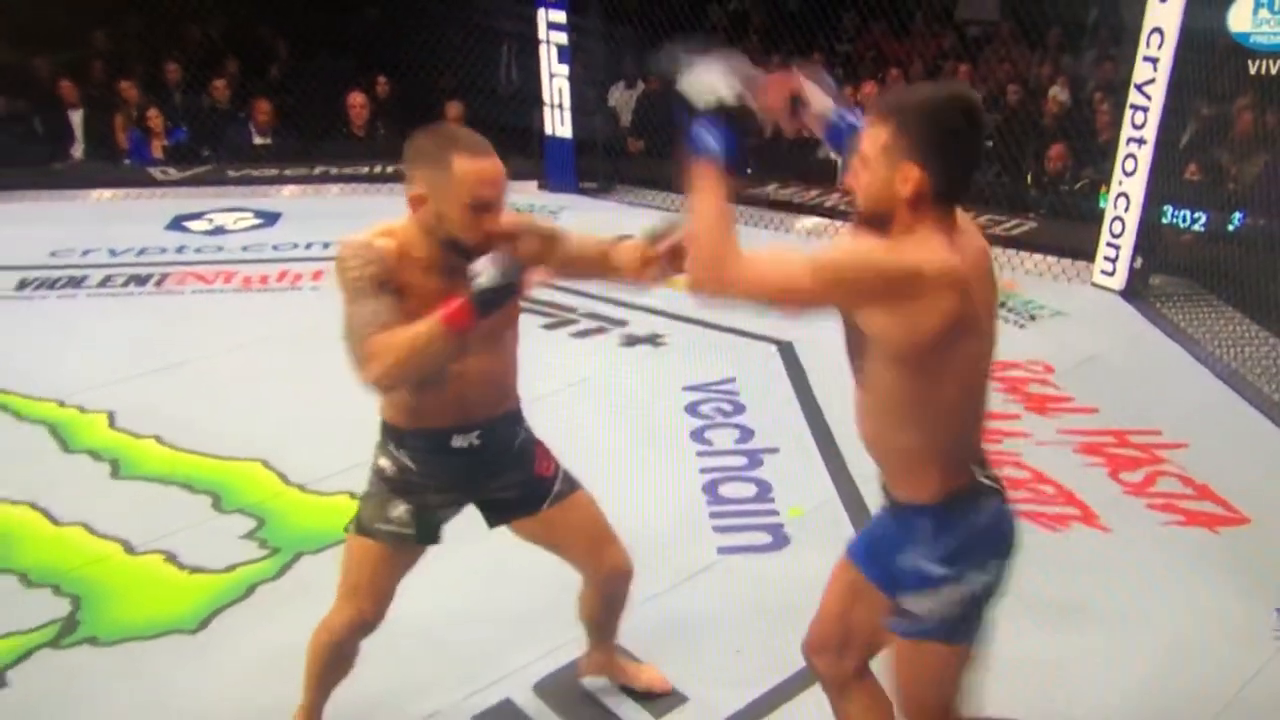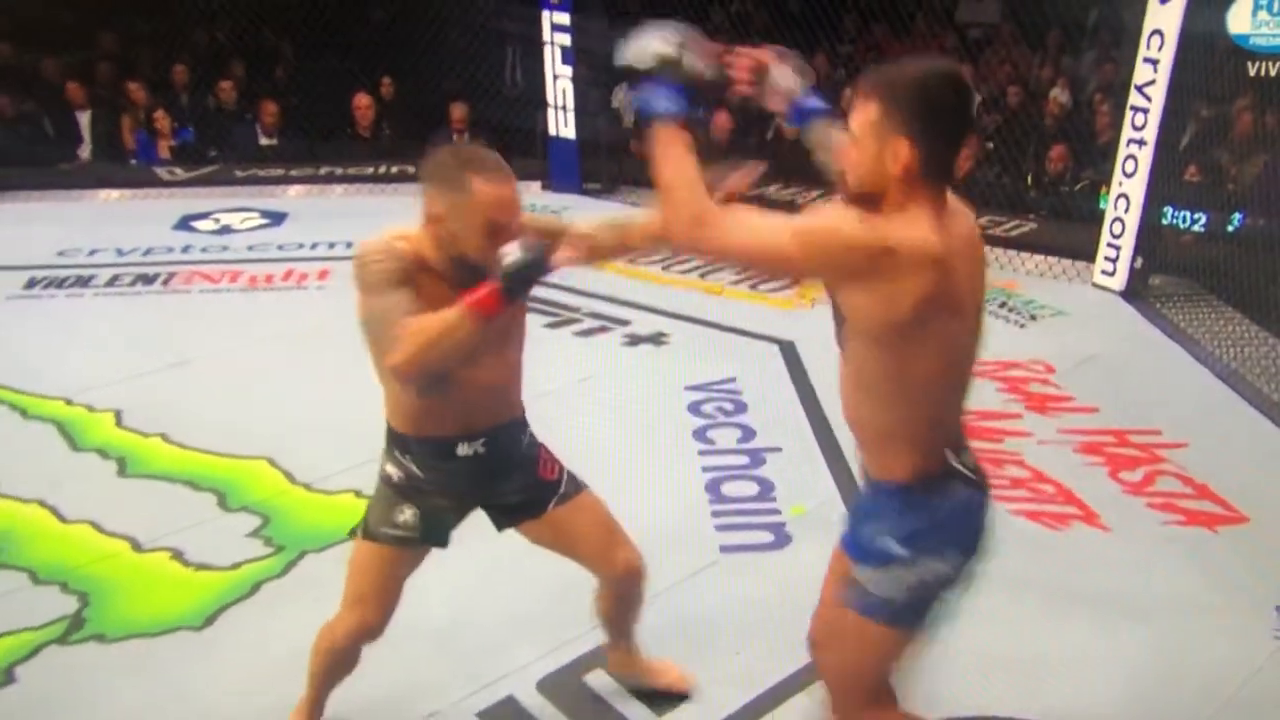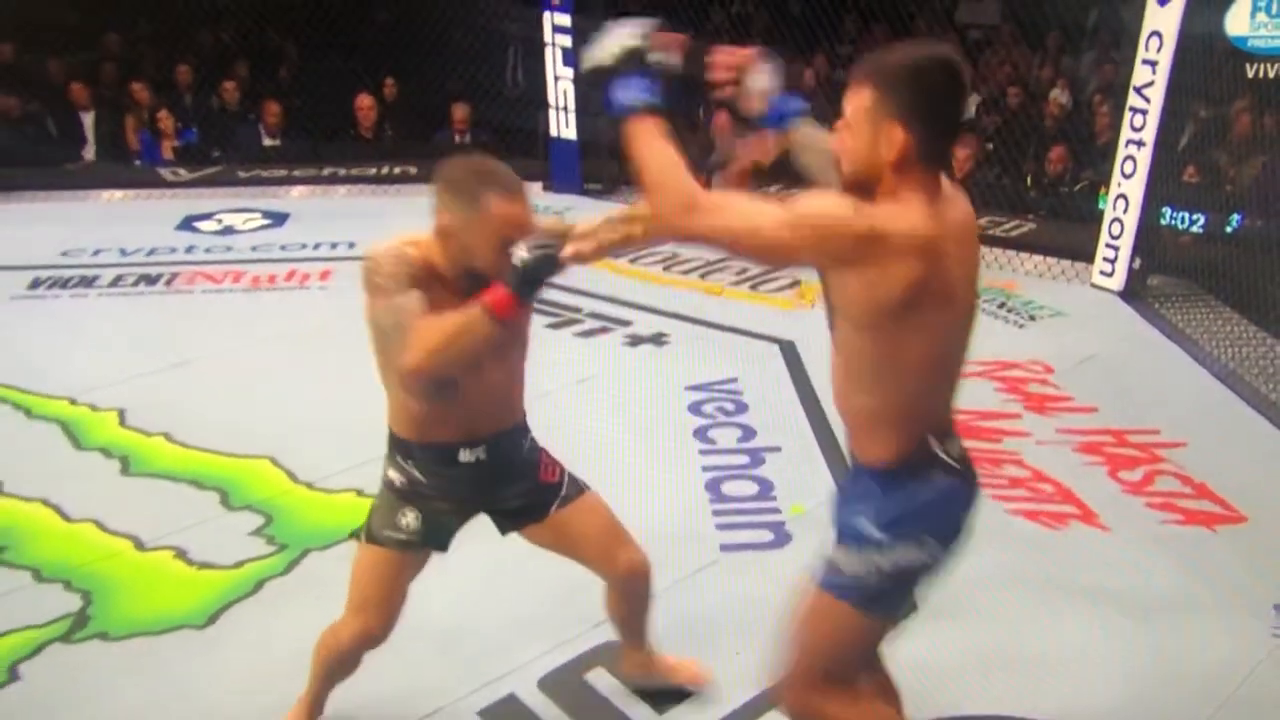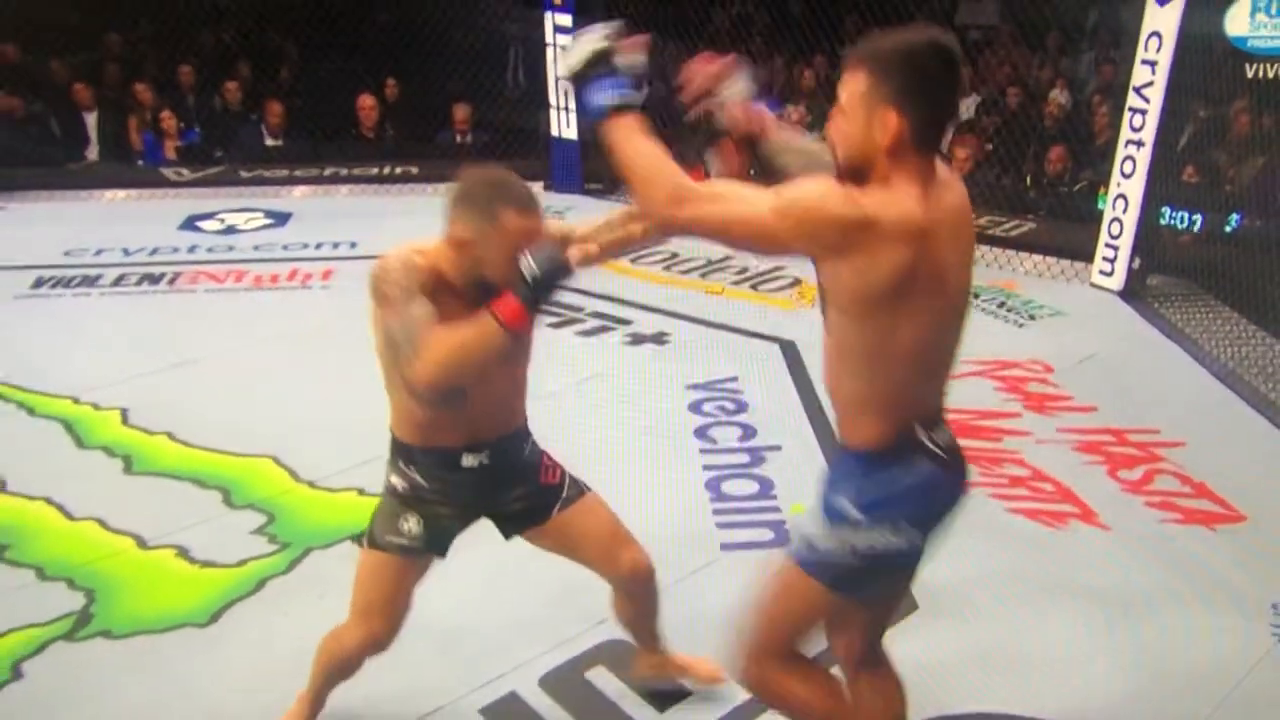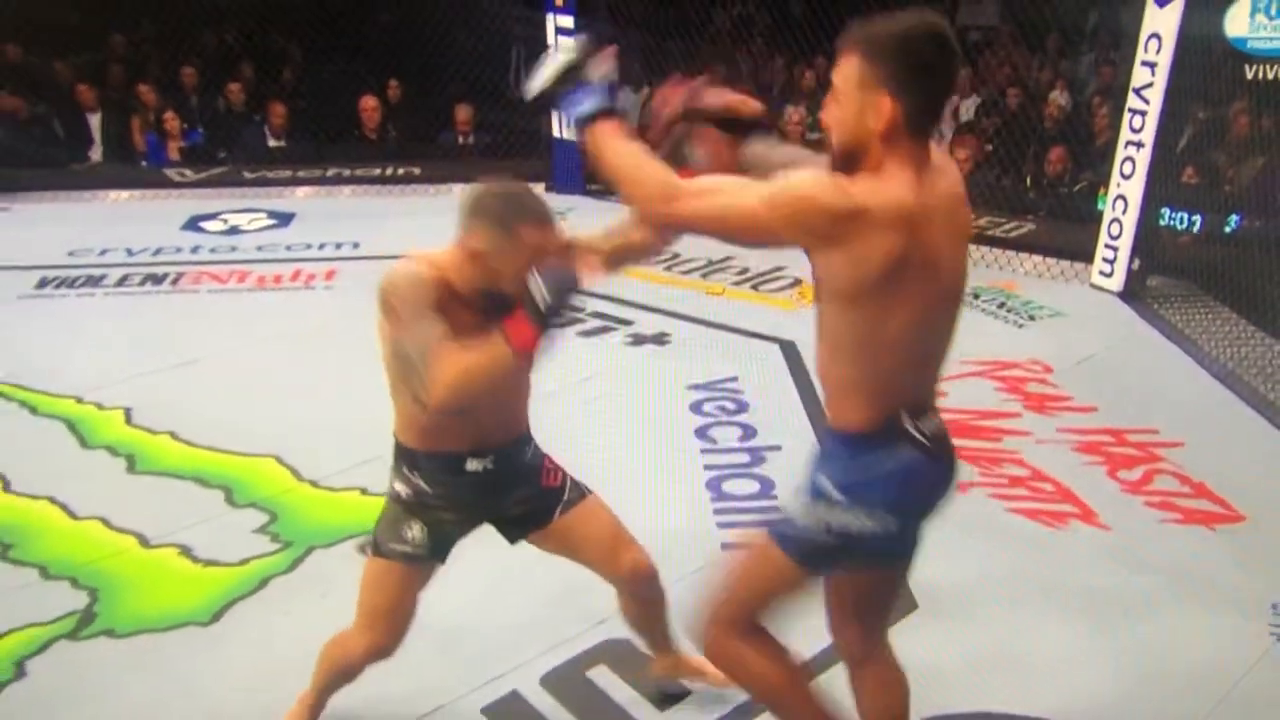
dt=0.1s
person 1, frame 1
left shoulder: (889, 270)
right shoulder: (956, 235)
left elbow: (714, 271)
right elbow: (894, 168)
left wrist: (709, 140)
right wrist: (830, 117)
left hip: (947, 536)
right hip: (911, 514)
right knee: (831, 657)
person 1, frame 2
left shoulder: (874, 248)
right shoulder: (946, 217)
left elbow: (696, 228)
right elbow: (858, 174)
left wrist: (662, 102)
right wrist: (800, 100)
left hip: (920, 514)
right hip: (910, 495)
right knee: (839, 657)
person 1, frame 3
left shoulder: (862, 234)
right shoulder: (942, 202)
left elbow: (683, 212)
right elbow: (850, 170)
left wrist: (635, 95)
right wrist: (773, 107)
left hip: (901, 498)
right hip: (924, 477)
right knee: (845, 655)
person 1, frame 4
left shoulder: (856, 219)
right shoulder: (938, 189)
left elbow: (676, 203)
right elbow: (836, 171)
left wrist: (612, 97)
left hip: (884, 482)
right hip: (918, 464)
left knee: (767, 658)
right knee: (854, 646)
person 1, frame 5
left shoulder: (846, 208)
right shoulder: (935, 174)
left elbow: (665, 201)
left wrist: (589, 106)
left hip: (868, 466)
right hip: (910, 452)
left knee: (726, 627)
right knee: (860, 638)
person 2, frame 1
left shoulder: (513, 240)
right shoulder: (372, 258)
left elbow: (602, 258)
right elbow: (382, 370)
left wrist: (651, 253)
right wrist: (467, 307)
left hip: (505, 442)
right hip: (416, 457)
left knee: (612, 566)
right knee: (355, 615)
left ankle: (602, 656)
person 2, frame 2
left shoulder: (514, 240)
right shoulder: (386, 261)
right elbow: (404, 357)
right wrist: (497, 291)
left hip: (511, 447)
right hip: (423, 463)
left knee: (624, 567)
right knee: (359, 621)
left ankle: (624, 657)
person 2, frame 3
left shoulder: (521, 247)
right shoulder: (395, 266)
left elbow: (618, 229)
right elbow: (419, 358)
right wrist: (508, 294)
left hip: (513, 453)
right hip: (426, 468)
left knee: (629, 567)
right knee: (363, 627)
left ankle: (638, 658)
person 2, frame 4
left shoulder: (522, 252)
right shoulder: (402, 274)
left elbow: (635, 230)
right elbow: (431, 370)
right wrist: (520, 303)
left hip: (515, 457)
right hip: (428, 474)
left knee: (633, 568)
right knee: (367, 633)
left ankle: (654, 659)
person 2, frame 5
left shoulder: (533, 263)
right shoulder: (411, 286)
left elbow: (644, 235)
right elbow: (444, 389)
right wrist: (530, 324)
left hip: (517, 461)
right hip: (432, 479)
left knee: (635, 569)
right knee: (372, 640)
left ankle: (667, 659)
